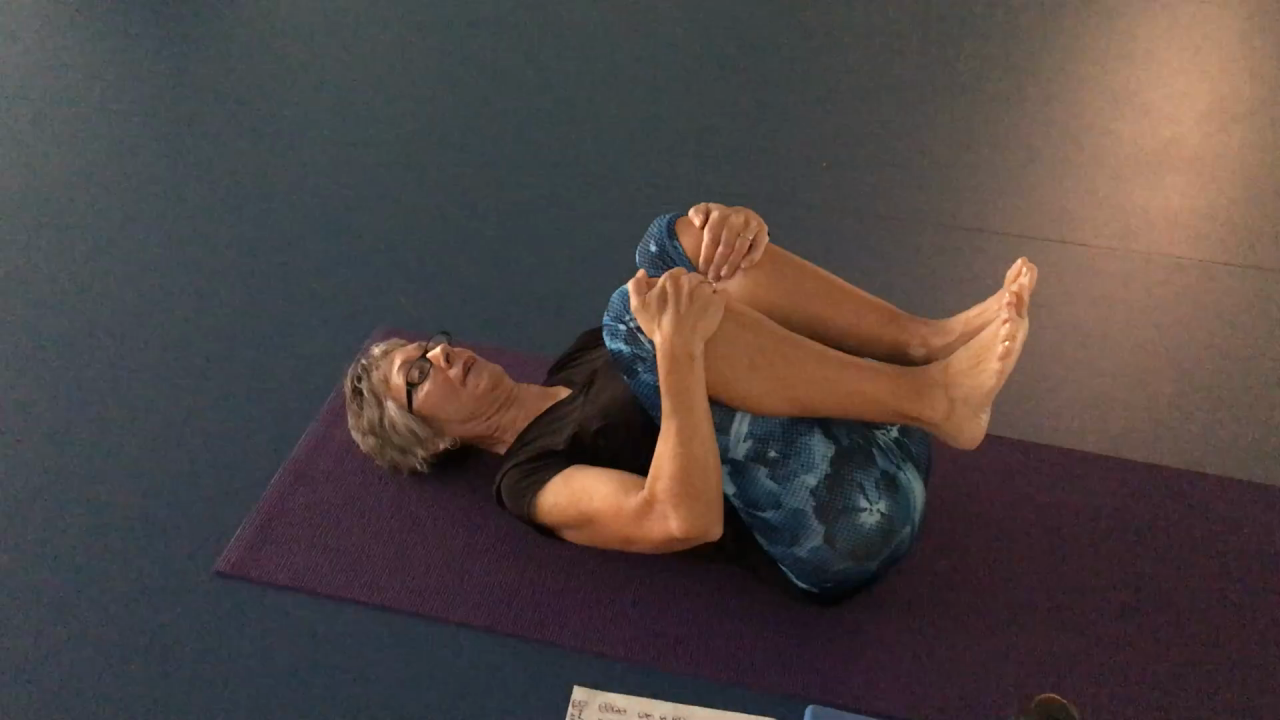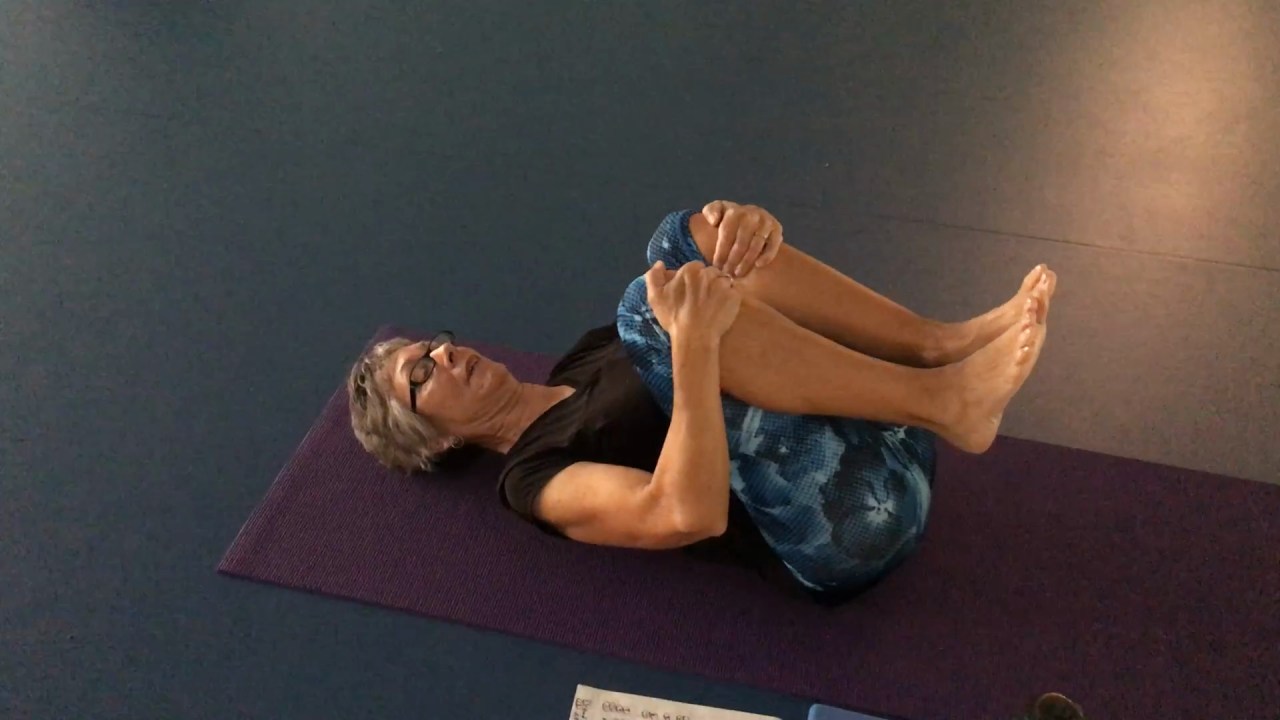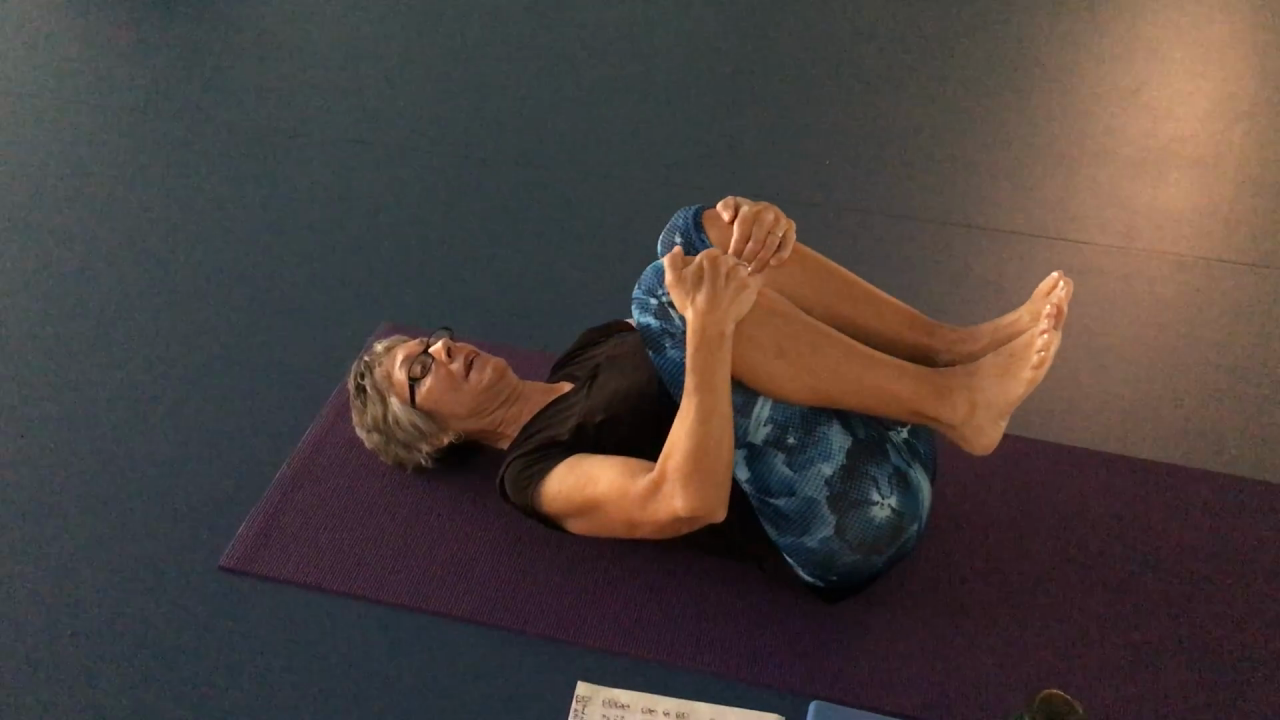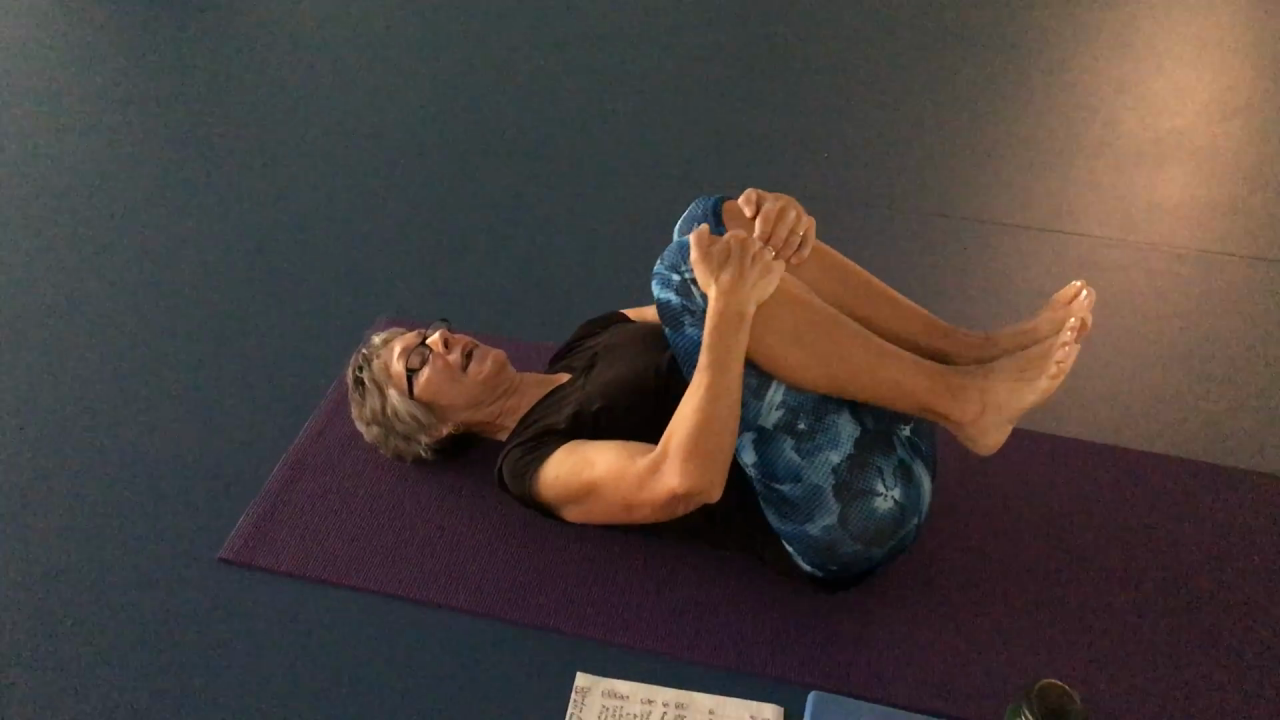
dt=0.3s
person 1, frame 1
left shoulder: (590, 356)
right shoulder: (532, 481)
left elbow: (746, 316)
right elbow: (689, 521)
left wrist: (737, 228)
right wrist: (676, 347)
left hip: (872, 443)
right hip: (847, 523)
left knee: (684, 241)
right knee: (639, 325)
left ankle: (927, 343)
right ankle: (936, 397)
person 1, frame 2
left shoulder: (593, 353)
right shoulder: (537, 480)
right elbow: (692, 516)
left wrist: (744, 227)
right wrist: (693, 341)
left hip: (878, 448)
right hip: (849, 527)
left knee: (690, 241)
right knee: (655, 312)
left ankle: (941, 345)
right ankle: (946, 401)
person 1, frame 3
left shoulder: (595, 347)
right shoulder: (538, 475)
left elbow: (749, 323)
right elbow: (692, 503)
left wrist: (757, 223)
right wrist: (708, 327)
left hip: (881, 441)
right hip: (849, 523)
left knee: (704, 234)
right knee: (668, 298)
left ankle: (955, 348)
right ankle: (956, 403)
person 1, frame 4
left shoulder: (591, 338)
right shoulder: (536, 465)
left elbow: (746, 293)
right elbow: (686, 482)
left wrist: (774, 218)
right wrist: (729, 306)
left hip: (881, 442)
right hip: (847, 515)
left knee: (716, 223)
right knee: (693, 268)
left ankle: (968, 352)
right ankle: (965, 401)
